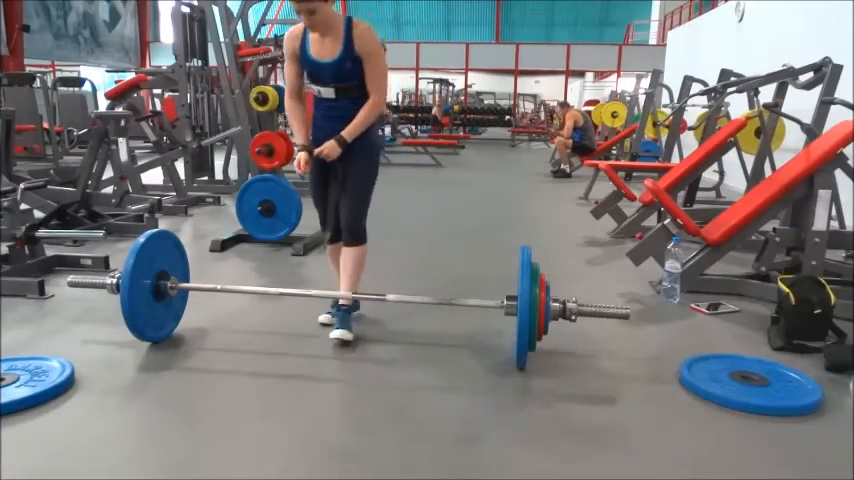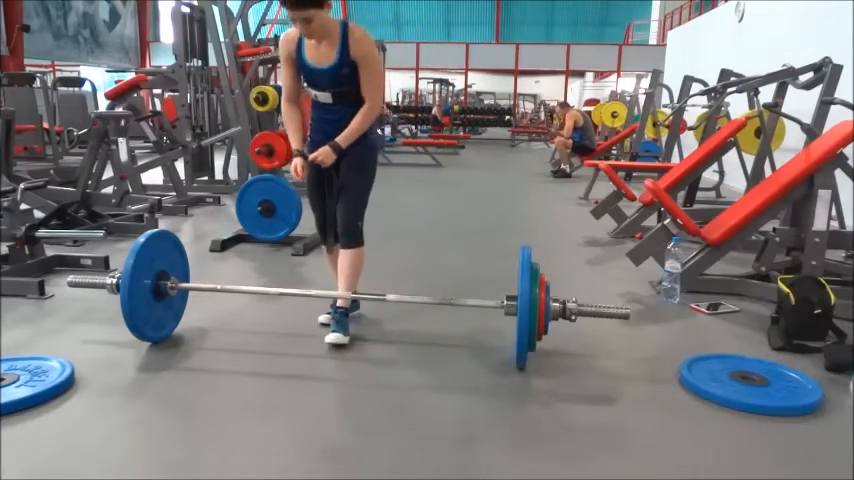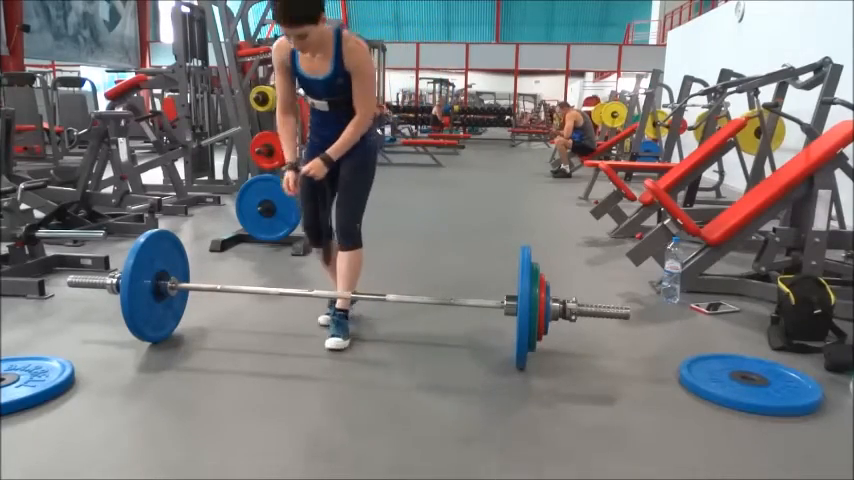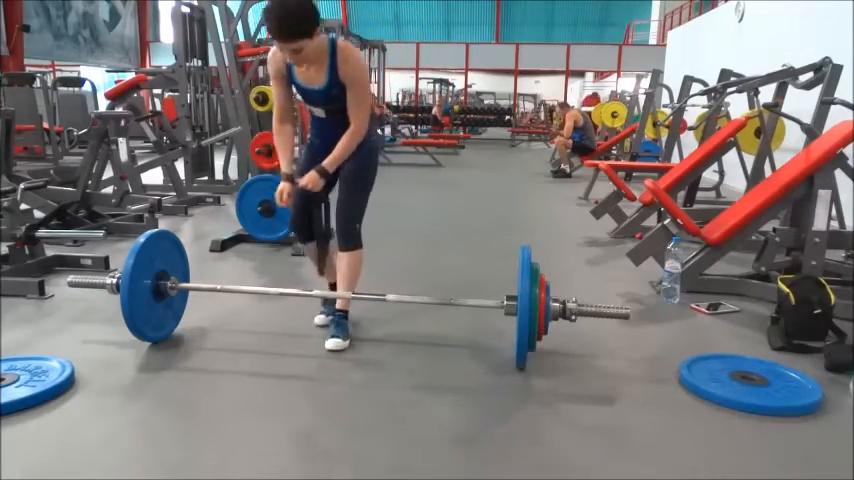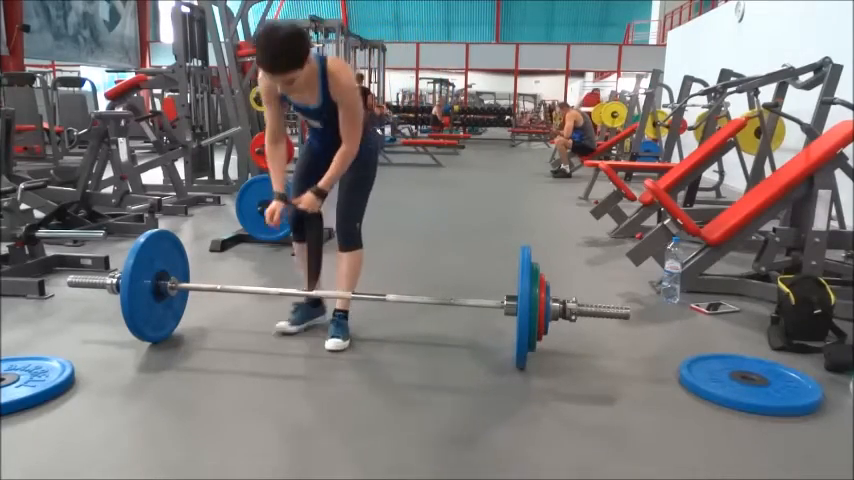
dt=0.1s
person 1, frame 1
left shoulder: (361, 35)
right shoulder: (293, 39)
left elbow: (378, 98)
right elbow: (293, 98)
left wrist: (341, 140)
right wrist: (303, 145)
left hip: (360, 141)
right hip: (321, 139)
left knee: (352, 223)
right knee: (329, 225)
left ankle: (346, 308)
right ankle: (345, 295)
person 1, frame 2
left shoulder: (358, 40)
right shoulder: (289, 42)
left elbow: (373, 104)
right elbow: (290, 102)
left wrist: (337, 146)
right wrist: (298, 151)
left hip: (357, 143)
right hip: (318, 142)
left knee: (349, 226)
right knee: (325, 227)
left ankle: (342, 311)
right ankle: (347, 296)
person 1, frame 3
left shoulder: (352, 49)
right shoulder: (282, 51)
left elbow: (365, 115)
right elbow: (286, 111)
left wrist: (327, 160)
right wrist: (291, 163)
left hip: (357, 144)
right hip: (318, 140)
left knee: (347, 227)
right knee: (313, 225)
left ankle: (341, 313)
right ankle: (343, 291)
person 1, frame 4
left shoulder: (347, 59)
right shoulder: (277, 59)
left elbow: (359, 125)
right elbow: (282, 120)
left wrist: (323, 172)
right wrist: (286, 174)
left hip: (357, 147)
right hip: (319, 143)
left knee: (347, 227)
right knee: (301, 222)
left ankle: (341, 314)
right ankle: (333, 289)
person 1, frame 5
left shoulder: (339, 77)
right shoulder: (269, 79)
left elbow: (350, 144)
right elbow: (275, 139)
left wrist: (319, 192)
right wrist: (279, 195)
left hip: (357, 149)
right hip: (317, 145)
left knee: (347, 226)
right knee: (299, 219)
left ankle: (341, 314)
right ankle: (312, 301)
